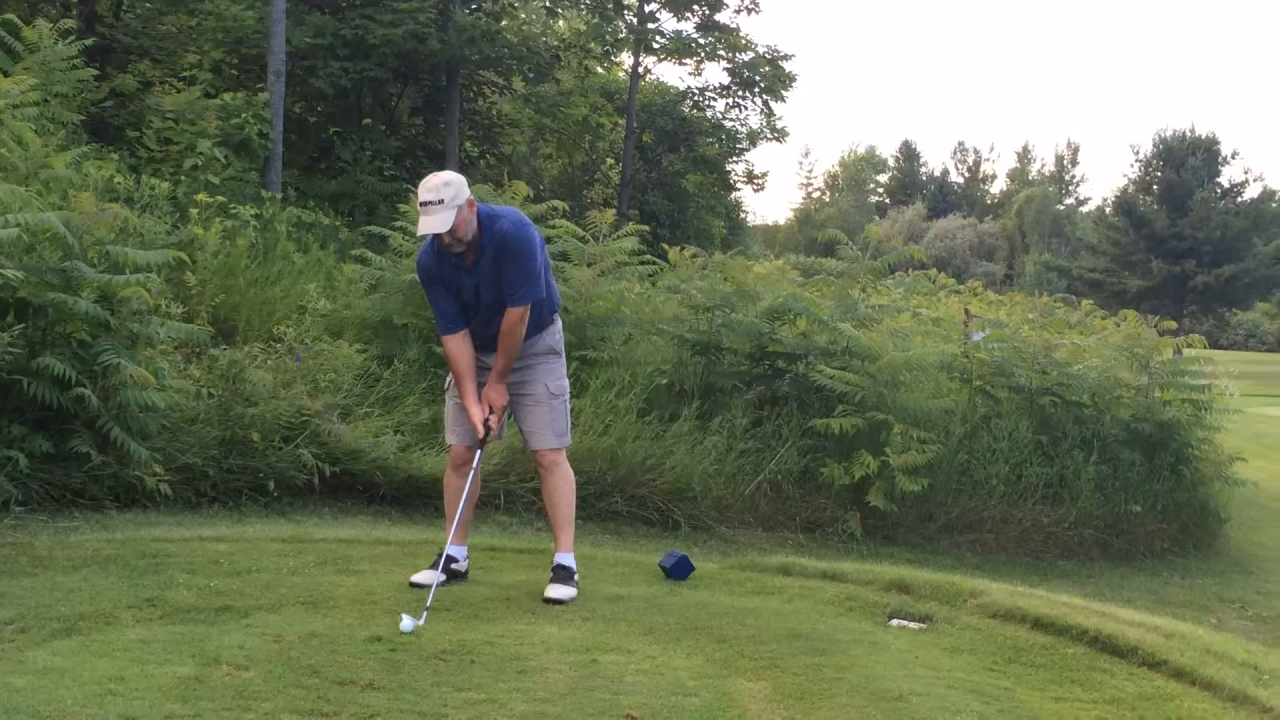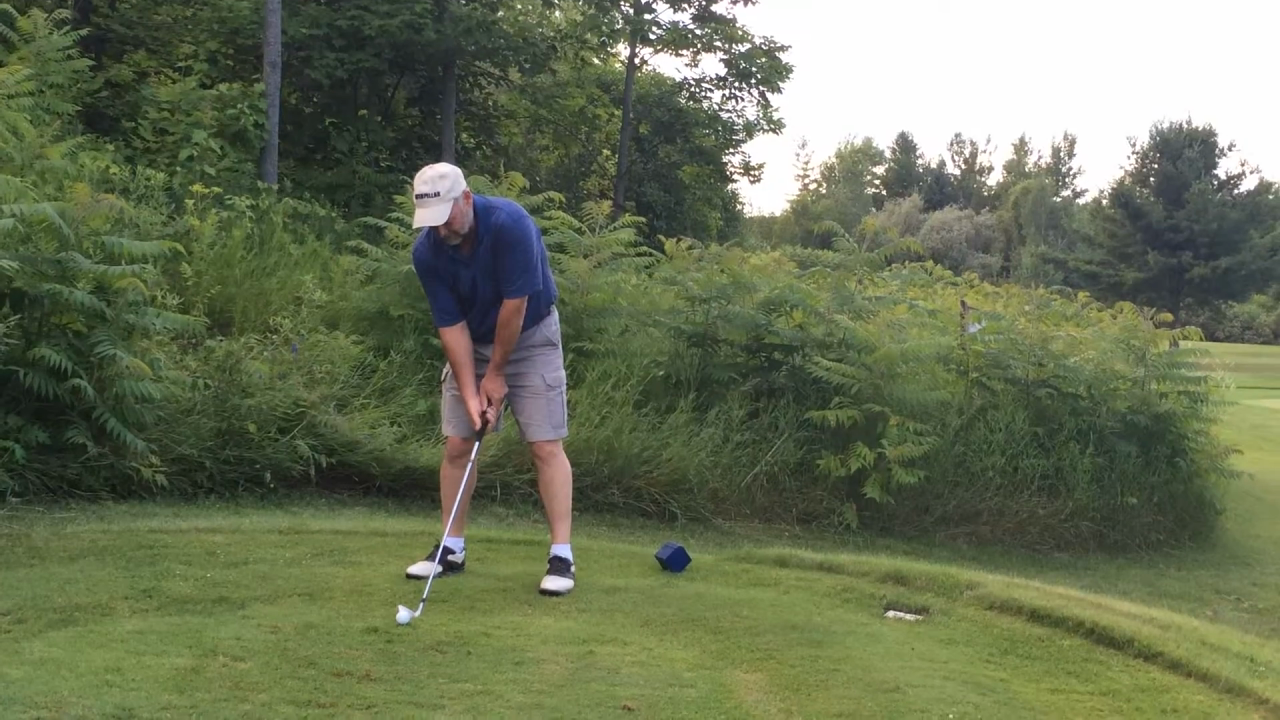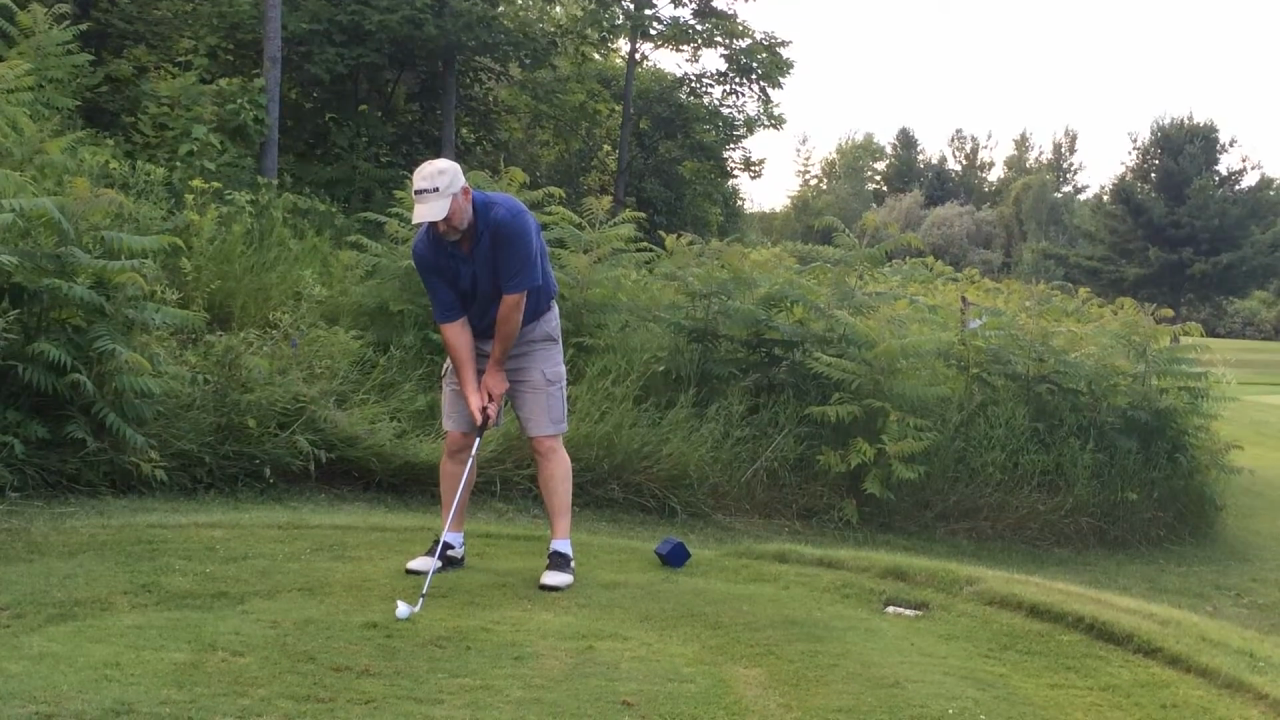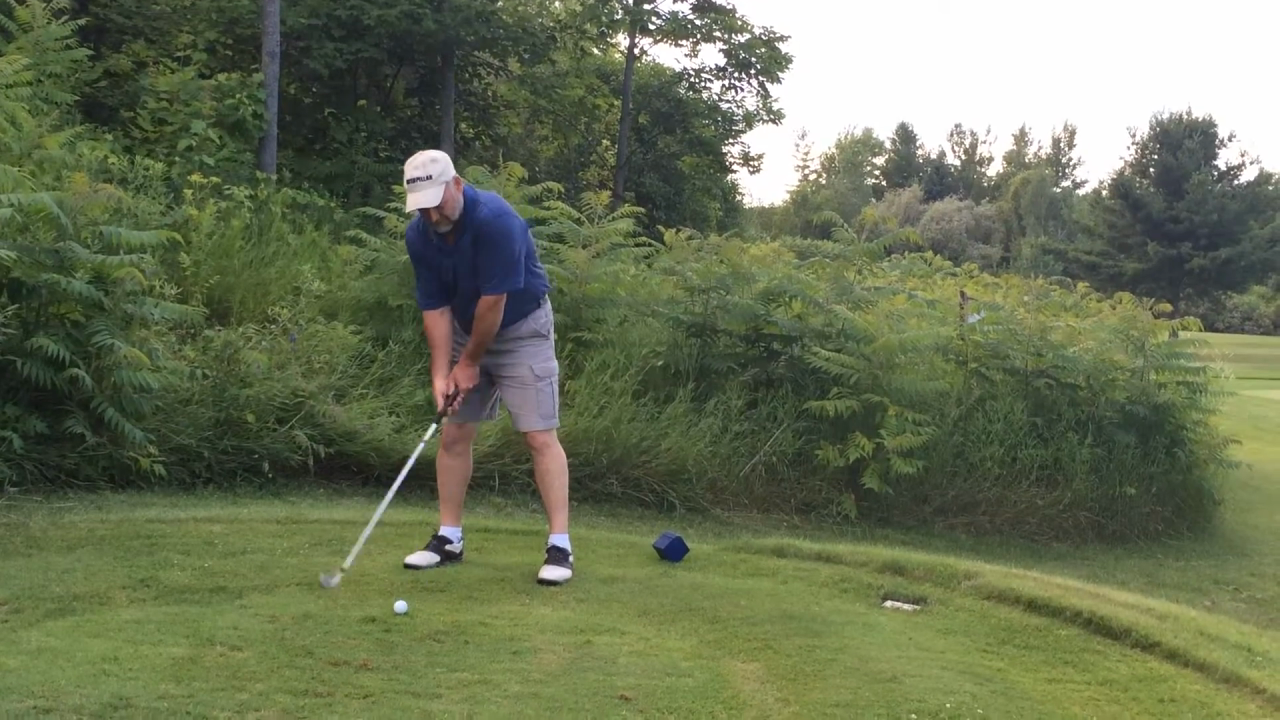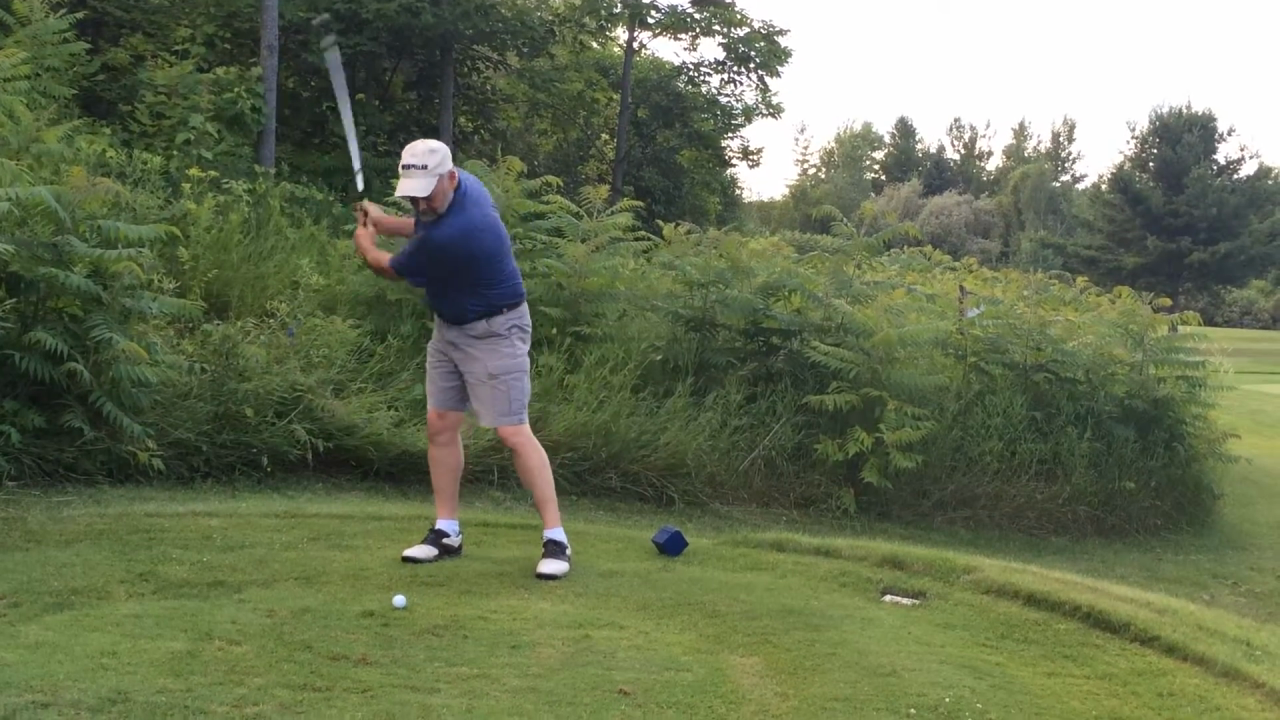
dt=0.4s
person 1, frame 1
left shoulder: (513, 231)
right shoulder: (430, 259)
left elbow: (518, 313)
right elbow: (453, 332)
left wrist: (498, 382)
right wrist: (471, 402)
left hip: (533, 347)
right hip: (474, 352)
left knee: (549, 455)
right knee: (460, 453)
left ankle: (565, 564)
right ankle: (455, 556)
person 1, frame 2
left shoulder: (510, 223)
right shoulder: (426, 251)
left elbow: (515, 304)
right elbow: (451, 324)
left wrist: (497, 373)
right wrist: (470, 393)
left hip: (530, 338)
right hip: (470, 343)
left knee: (546, 446)
right knee: (457, 445)
left ankle: (561, 555)
right ankle: (452, 547)
person 1, frame 3
left shoulder: (509, 218)
right shoulder: (426, 247)
left elbow: (515, 300)
right elbow: (452, 321)
left wrist: (497, 368)
right wrist: (471, 388)
left hip: (531, 334)
right hip: (471, 339)
left knee: (546, 442)
right knee: (457, 441)
left ankle: (561, 551)
right ankle: (451, 543)
person 1, frame 4
left shoulder: (494, 219)
right shoulder: (418, 235)
left elbow: (493, 301)
right elbow: (434, 307)
left wrist: (470, 363)
right wrist: (440, 372)
left hip: (522, 329)
right hip: (465, 332)
left knee: (540, 437)
right knee: (452, 434)
left ankle: (559, 545)
right ankle: (449, 537)
person 1, frame 5
left shoulder: (453, 236)
right shoulder: (461, 185)
left elbow: (397, 270)
left wrist: (366, 247)
right wrist: (388, 223)
left hip: (494, 330)
right hip: (449, 325)
left knee: (513, 433)
right knee: (440, 425)
left ankle: (555, 538)
right ankle: (446, 531)
